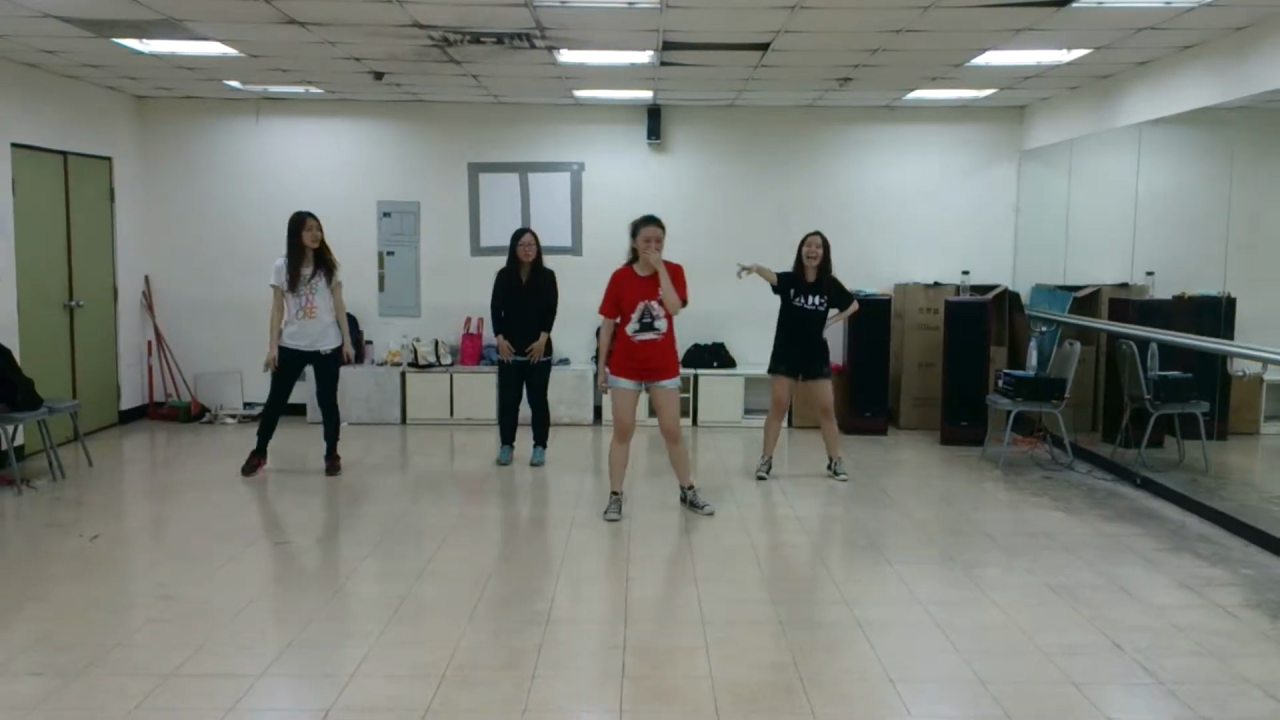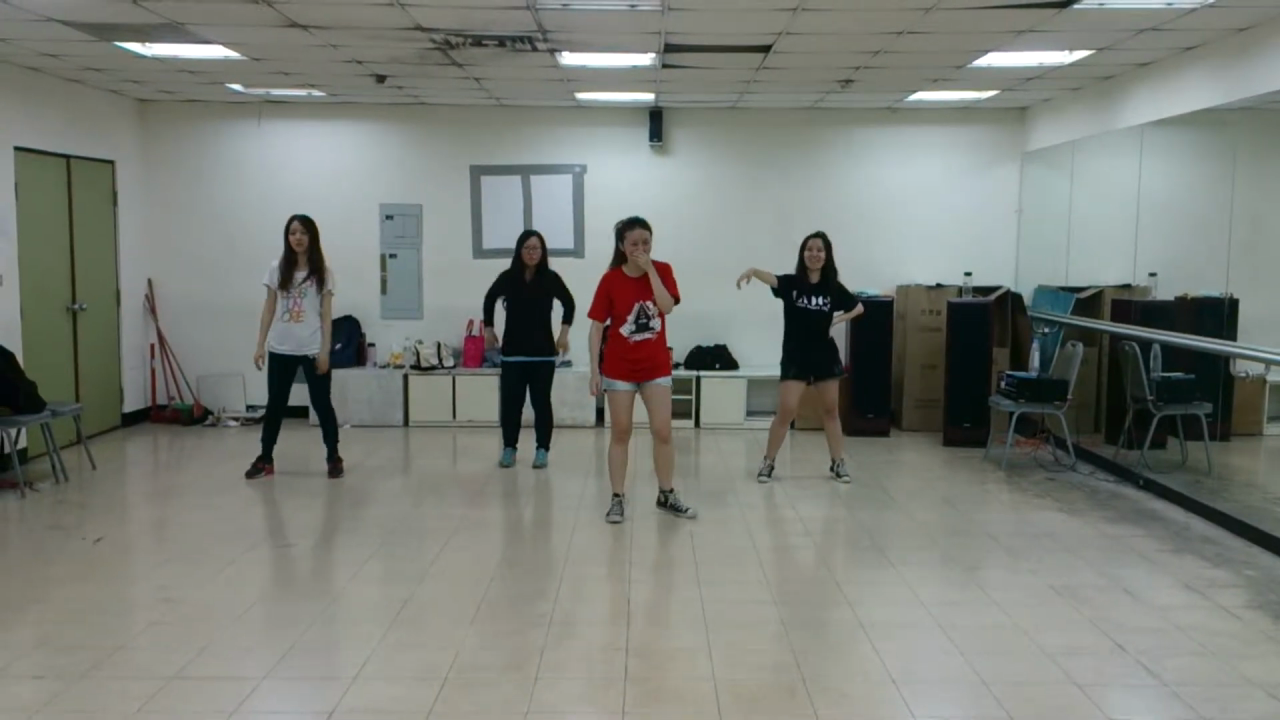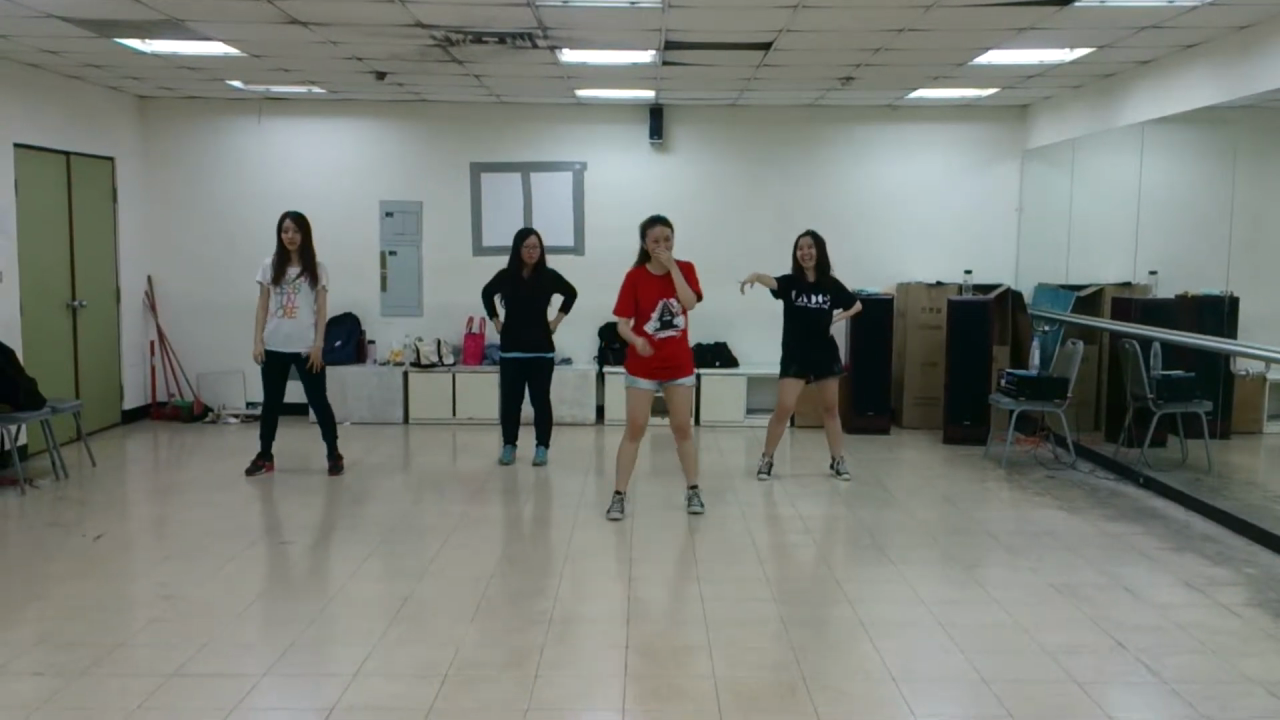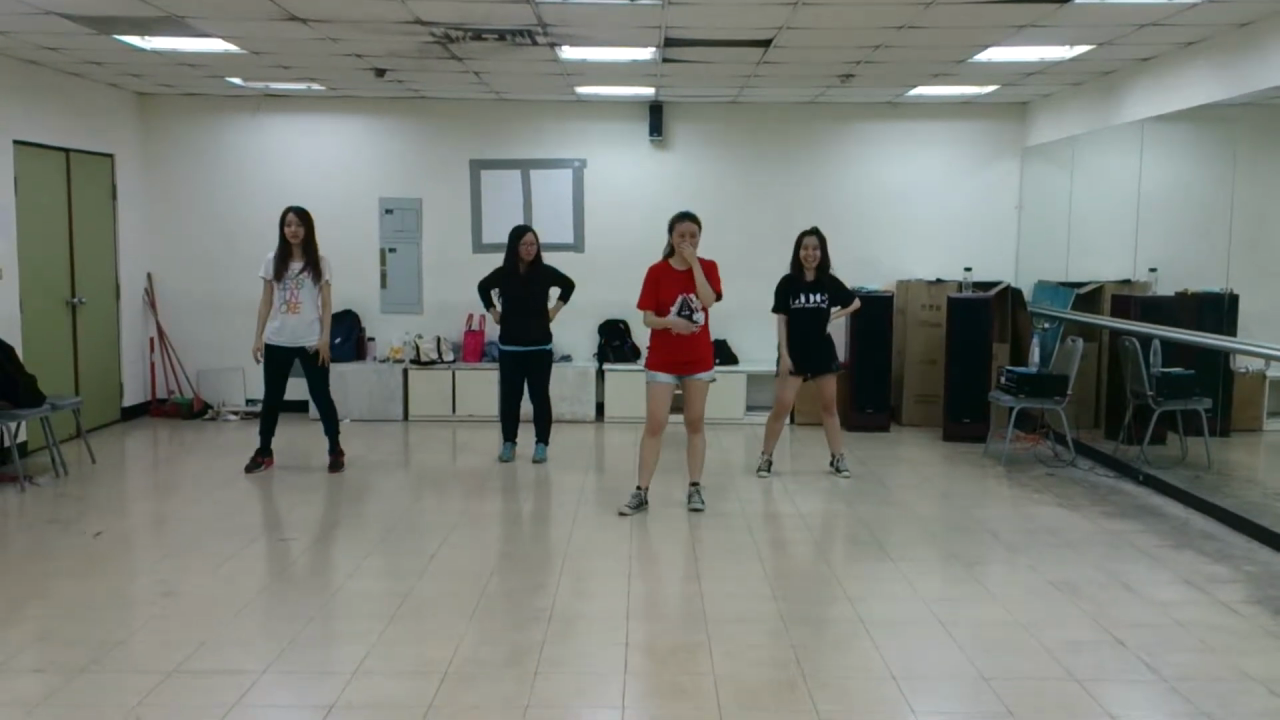
dt=0.4s
person 1, frame 1
left shoulder: (674, 271)
right shoulder: (621, 277)
left elbow: (675, 307)
right elbow: (607, 324)
left wrist: (659, 268)
right wrist: (601, 365)
left hip: (664, 367)
right hip: (625, 367)
left knee: (672, 432)
right knee: (622, 431)
left ankle: (688, 492)
right ankle: (615, 496)
person 1, frame 2
left shoulder: (662, 270)
right shoulder: (610, 279)
left elbow: (667, 306)
right elbow: (597, 326)
left wrist: (649, 269)
right wrist: (594, 370)
left hip: (656, 366)
right hip: (619, 368)
left knee: (662, 432)
right knee: (621, 433)
left ankle: (667, 495)
right ankle: (617, 498)
person 1, frame 3
left shoulder: (685, 269)
right shoulder: (635, 277)
left elbow: (690, 303)
right elbow: (622, 324)
left wrist: (671, 266)
right wrist: (635, 340)
left hip: (680, 364)
right hip: (643, 365)
left knee: (683, 429)
right knee: (634, 431)
left ankle: (693, 490)
right ankle: (619, 495)
person 1, frame 4
left shoulder: (708, 267)
right shoulder: (657, 272)
left elbow: (708, 301)
right elbow: (647, 318)
left wrist: (694, 262)
right wrist: (670, 322)
left hip: (698, 360)
right hip: (662, 361)
left knee: (695, 424)
right knee: (654, 425)
left ankle: (695, 487)
right ankle: (641, 492)
person 2, frame 1
left shoulder: (329, 265)
right shoulder: (282, 266)
left elbow: (339, 304)
right elbow: (277, 308)
left wrist: (347, 341)
right wrist: (273, 346)
left hip: (327, 345)
right hip: (292, 345)
left knee: (327, 401)
right knee: (276, 399)
left ankle: (332, 456)
right ankle: (259, 453)
person 2, frame 2
left shoulder: (323, 272)
right shoulder: (277, 268)
left elbow: (326, 314)
right elbow: (269, 309)
left wrist: (325, 350)
right wrist: (260, 344)
left hip: (312, 349)
right hip: (281, 350)
left knee: (322, 404)
right knee: (275, 404)
left ankle: (334, 459)
right ankle: (265, 459)
person 2, frame 3
left shoulder: (316, 268)
right shoulder: (270, 266)
left elbow: (321, 310)
right elbow: (262, 306)
left wrist: (318, 345)
right wrist: (258, 341)
left hip: (305, 347)
right hip: (274, 347)
left knee: (318, 400)
right knee: (271, 402)
left ankle: (334, 455)
right ankle: (265, 457)
person 2, frame 4
left shoulder: (319, 263)
right shoulder: (273, 261)
left elbow: (326, 304)
right elbow: (266, 302)
left wrist: (325, 337)
right wrist: (258, 337)
left hip: (311, 341)
right hip: (277, 341)
left knee: (321, 395)
right knee: (272, 397)
left ankle: (335, 452)
right ankle: (264, 453)
person 3, frame 1
left shoulder: (830, 284)
right shoulder: (789, 280)
left elbow: (853, 305)
right elbow: (771, 276)
left wrist: (830, 322)
right wrist: (754, 268)
left hip: (816, 355)
right hip: (786, 354)
left knee: (827, 408)
right knee: (778, 407)
left ankle: (835, 461)
right ankle: (766, 460)
person 3, frame 2
left shoulder: (833, 287)
right shoulder: (792, 283)
left elbow: (858, 308)
right elbow: (771, 280)
left wrist: (836, 321)
right wrist: (753, 272)
left hip: (825, 356)
right hip: (795, 357)
left knee: (831, 411)
right knee: (786, 412)
left ankle: (838, 463)
right ankle: (768, 462)
person 3, frame 3
left shoulder: (831, 284)
right shoulder: (790, 282)
left elbow: (856, 305)
right elbow: (772, 282)
left wrist: (836, 319)
right wrist: (755, 277)
left hip: (825, 354)
right hip: (795, 356)
left knee: (830, 409)
right knee: (783, 409)
left ankle: (838, 461)
right ankle: (766, 459)
person 3, frame 4
left shoulder: (830, 283)
right shoulder: (788, 283)
left elbow: (855, 303)
right elbow: (780, 319)
left wrist: (833, 316)
right wrist: (784, 354)
left hip: (822, 352)
right hip: (794, 354)
left knee: (829, 406)
right knee: (781, 407)
left ankle: (838, 458)
right ankle: (766, 457)
person 4, frame 1
left shoulder: (546, 276)
right shoulder: (504, 276)
left elbow: (551, 311)
right elbow: (495, 309)
left wrist: (543, 339)
right wrist: (499, 338)
left hip: (538, 348)
right hip: (510, 348)
left knee: (538, 399)
right knee: (508, 399)
left ankle: (539, 447)
right ankle: (506, 446)
person 4, frame 2
left shoulder: (550, 278)
right shoulder: (508, 277)
left elbow: (568, 304)
right elbow: (490, 300)
left wrist: (564, 333)
right wrist: (489, 329)
left hip: (543, 351)
right hip: (512, 351)
left knee: (541, 401)
right knee: (511, 401)
left ankle: (542, 449)
right ankle: (509, 448)
person 4, frame 3
left shoulder: (548, 276)
right shoulder: (506, 276)
left elbow: (571, 294)
right elbow: (486, 294)
left wrist: (557, 320)
right wrist: (496, 320)
left hip: (541, 348)
right hip: (511, 348)
left knee: (540, 399)
right knee: (510, 398)
left ankle: (542, 447)
right ankle: (509, 446)
person 4, frame 4
left shoulder: (545, 272)
right shoulder: (503, 273)
left elbow: (568, 285)
right elbow: (483, 287)
left wrist: (555, 310)
right wrist: (493, 311)
left hip: (540, 345)
right hip: (510, 345)
left knee: (540, 395)
right knee: (510, 395)
left ankle: (542, 444)
right ankle: (509, 443)
